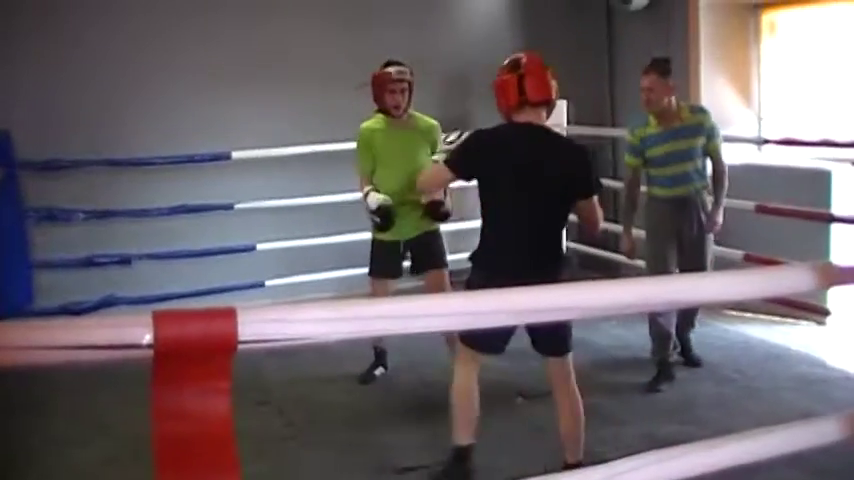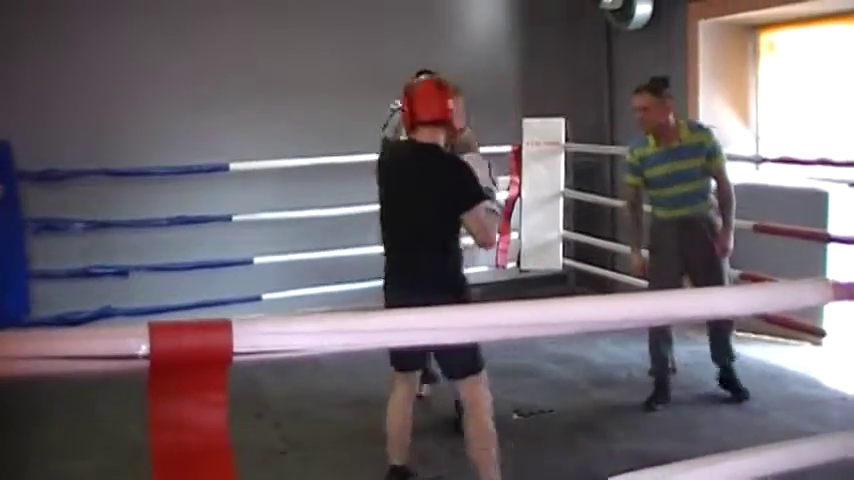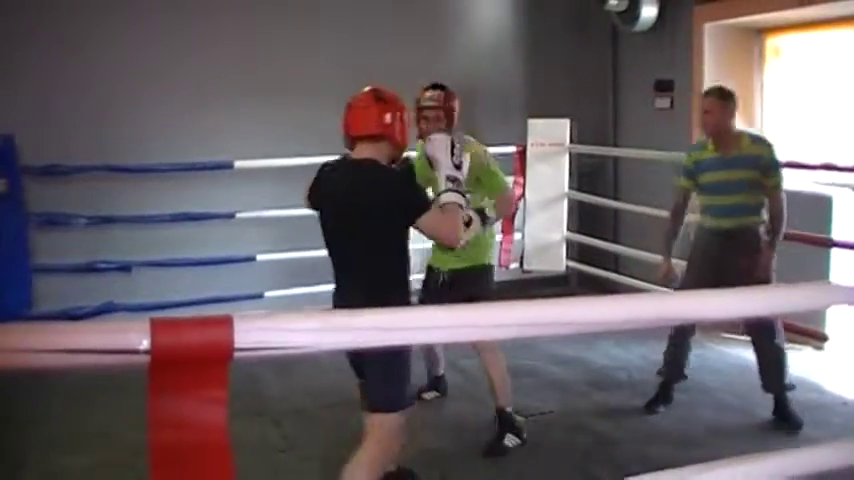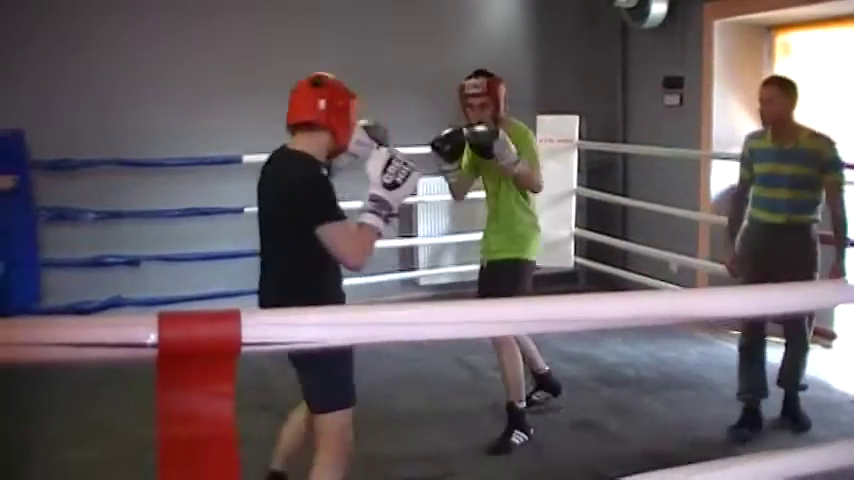
dt=0.4s
person 1, frame 1
left shoulder: (485, 143)
right shoulder: (573, 154)
left elbow: (427, 184)
right elbow: (593, 224)
left wrist: (454, 153)
left hip: (494, 278)
right hip: (547, 281)
left knee: (467, 360)
right knee: (562, 377)
person 1, frame 2
left shoulder: (391, 157)
right shoulder: (453, 169)
right elbow: (486, 236)
right wrist: (485, 189)
left hip: (399, 294)
right hip: (444, 296)
left knee: (405, 384)
right knee: (475, 396)
person 1, frame 3
left shoulder: (328, 175)
right shoulder: (394, 183)
left elbow: (313, 201)
right elbow: (452, 235)
right wrist: (451, 176)
left hip: (349, 310)
left knee: (381, 403)
right knee: (383, 434)
person 1, frame 4
left shoulder: (280, 163)
right shoulder: (308, 179)
right elbow: (354, 255)
left wrist: (352, 146)
right wrist: (383, 196)
left hip: (283, 308)
left knee: (317, 403)
right knee: (335, 437)
person 2, frame 1
left shoulder: (429, 127)
right shoulder: (368, 131)
right elbow: (365, 178)
left wrist: (440, 195)
right wrist: (371, 197)
left hip: (423, 225)
right hip: (387, 228)
left knee: (441, 293)
right knee: (378, 297)
right ankle: (379, 358)
person 2, frame 2
left shoulder: (451, 133)
right shoulder: (403, 133)
left elbow: (472, 148)
left wrist: (458, 123)
right wrist: (390, 135)
left ankle: (461, 396)
right ankle: (425, 371)
person 2, frame 3
left shoulder: (473, 152)
right shoulder: (425, 152)
left elbow: (508, 203)
left wrist: (475, 219)
left hip: (473, 257)
right hip: (441, 257)
left knee: (481, 335)
left ankle: (509, 425)
right ankle: (436, 382)
person 2, frame 4
left shoulder: (519, 135)
right shoulder: (475, 139)
left elbow: (536, 184)
right elbow: (459, 193)
left wrist: (504, 152)
right wrist: (448, 161)
left hip: (516, 249)
right hip: (492, 246)
left knee: (501, 330)
left ankle: (519, 422)
right ankle: (546, 380)
person 3, frame 1
left shoulder: (700, 118)
right shoulder: (639, 134)
left elbow: (718, 164)
right elbow: (632, 183)
left wrist: (718, 207)
right wrist: (626, 230)
left hip: (696, 206)
right hip: (660, 209)
left ankle: (683, 337)
right ankle: (664, 363)
person 3, frame 2
left shoulder: (702, 136)
right shoulder: (638, 153)
left elbow: (723, 184)
right elbow: (634, 203)
left wrist: (728, 229)
right wrist: (636, 251)
left hip: (704, 227)
right hip: (665, 232)
left ankle: (727, 370)
right ankle: (662, 382)
person 3, frame 3
left shoulder: (760, 150)
right shoulder: (696, 154)
left elbow: (776, 204)
right elbow: (679, 206)
left wrist: (770, 251)
right wrist: (667, 255)
left hip: (750, 242)
right hip: (709, 242)
left knee: (766, 325)
left ankle: (780, 401)
right ankle: (667, 385)
person 3, frame 4
left shoulder: (820, 146)
right shoulder: (753, 143)
left elbow: (836, 204)
left wrist: (839, 256)
right wrist: (731, 244)
left hip: (799, 240)
right hip: (757, 237)
left knee: (798, 327)
right knee: (752, 324)
left ankle: (790, 400)
right ankle: (752, 409)
